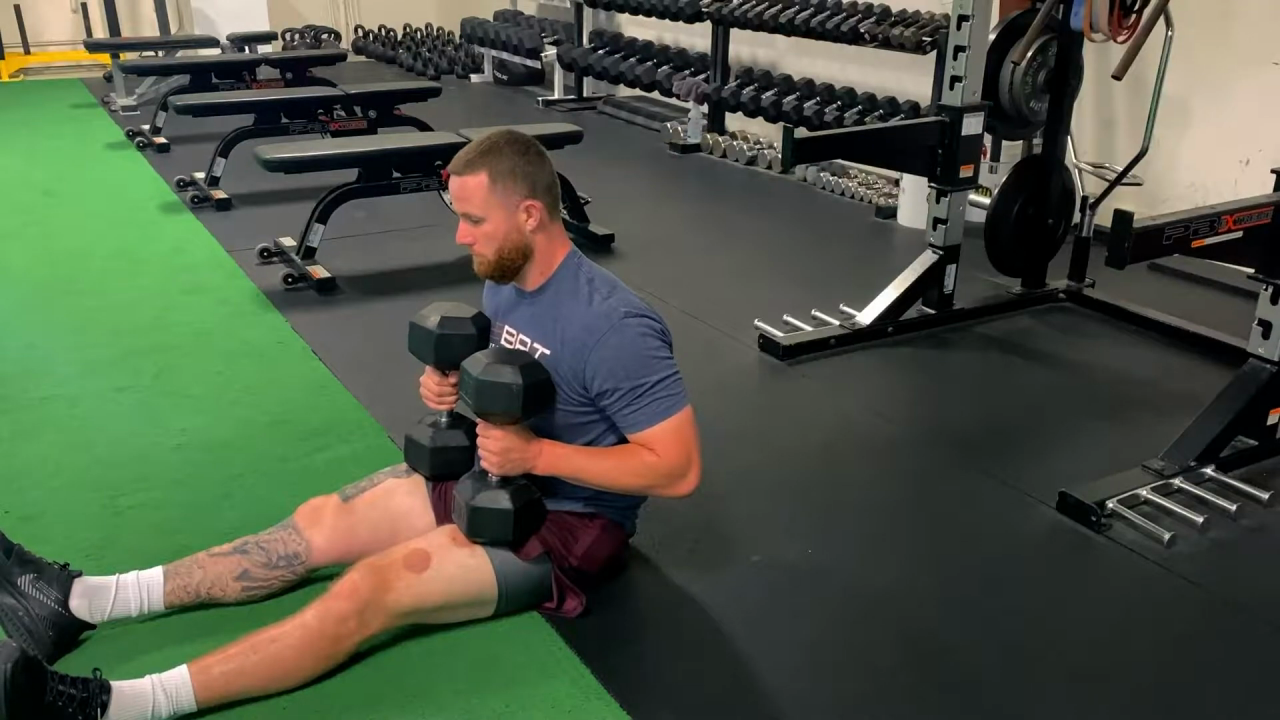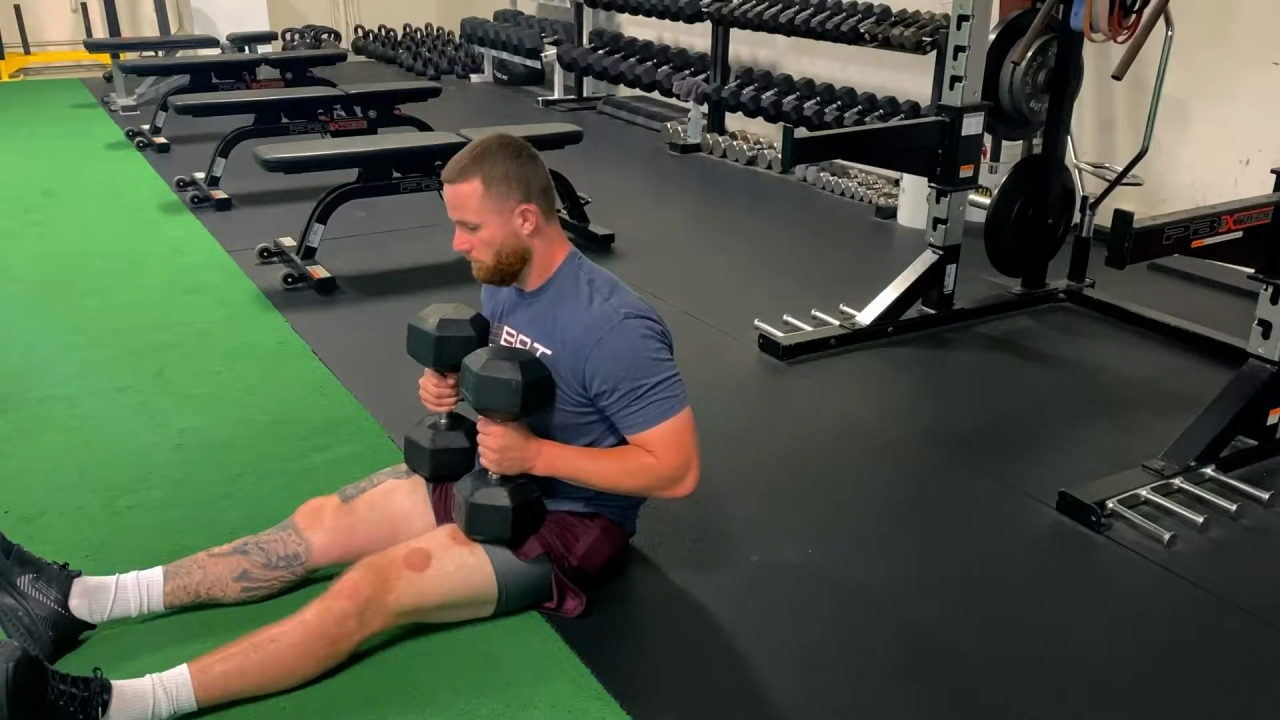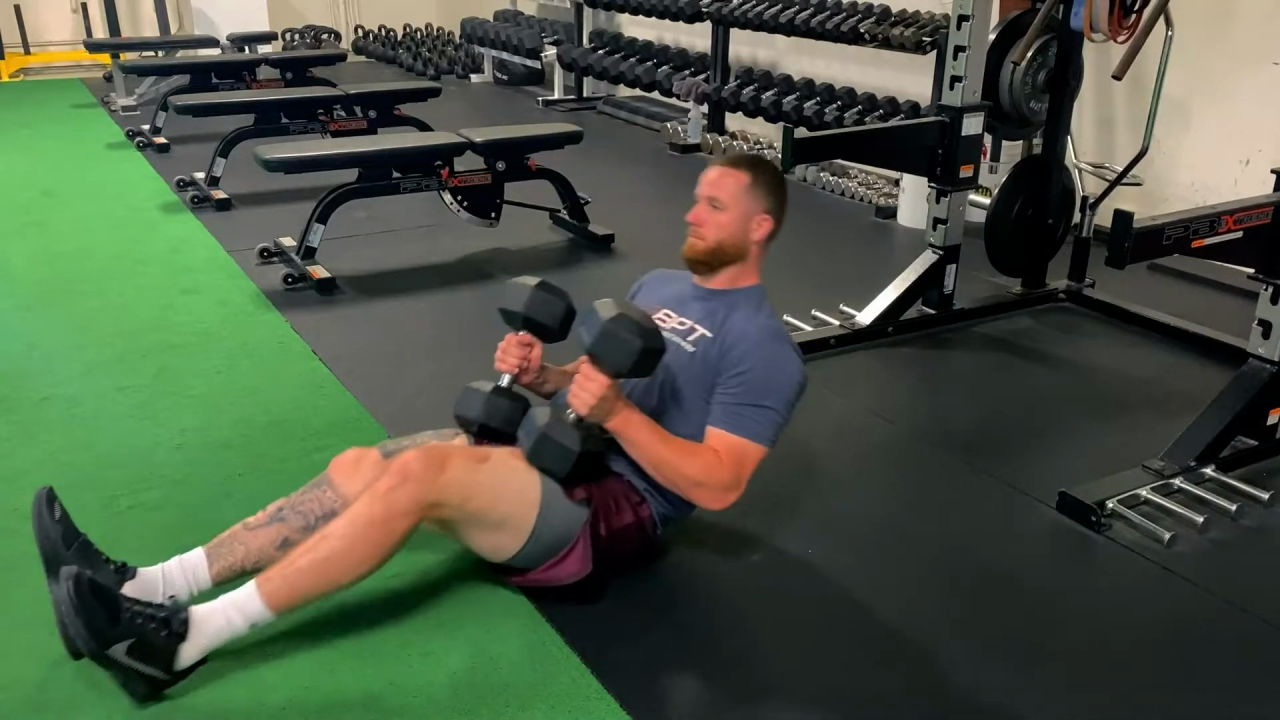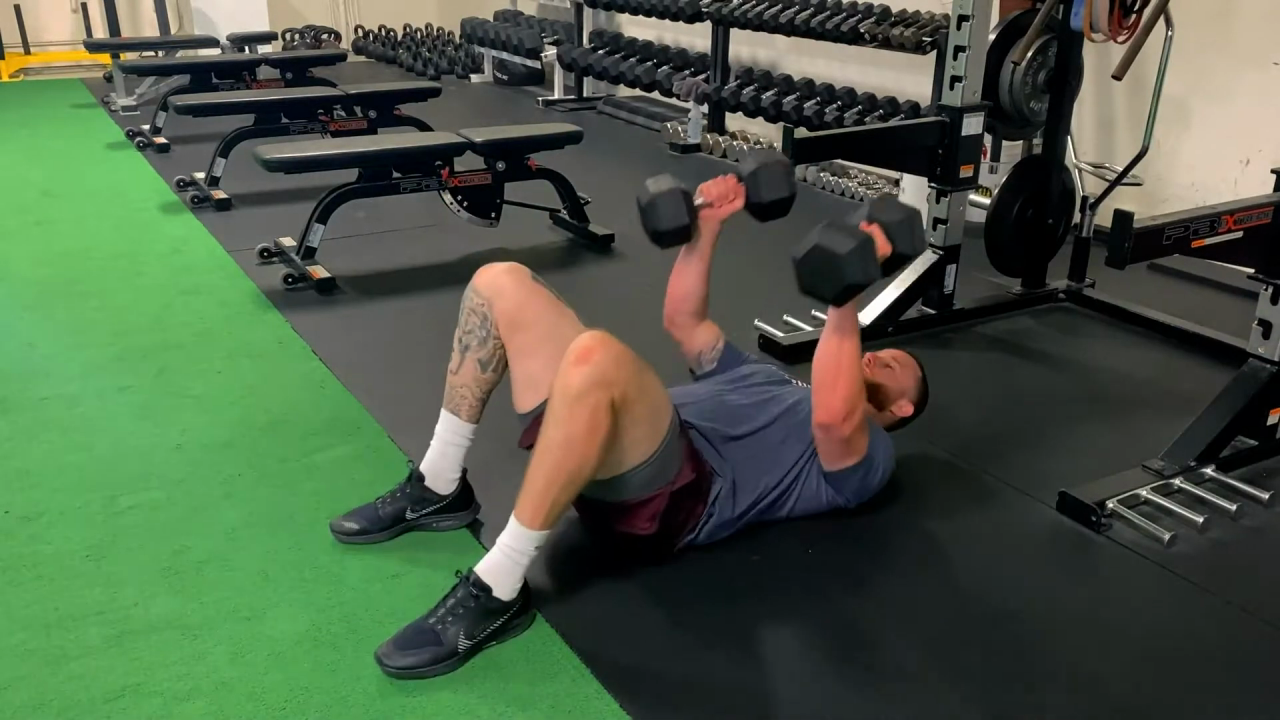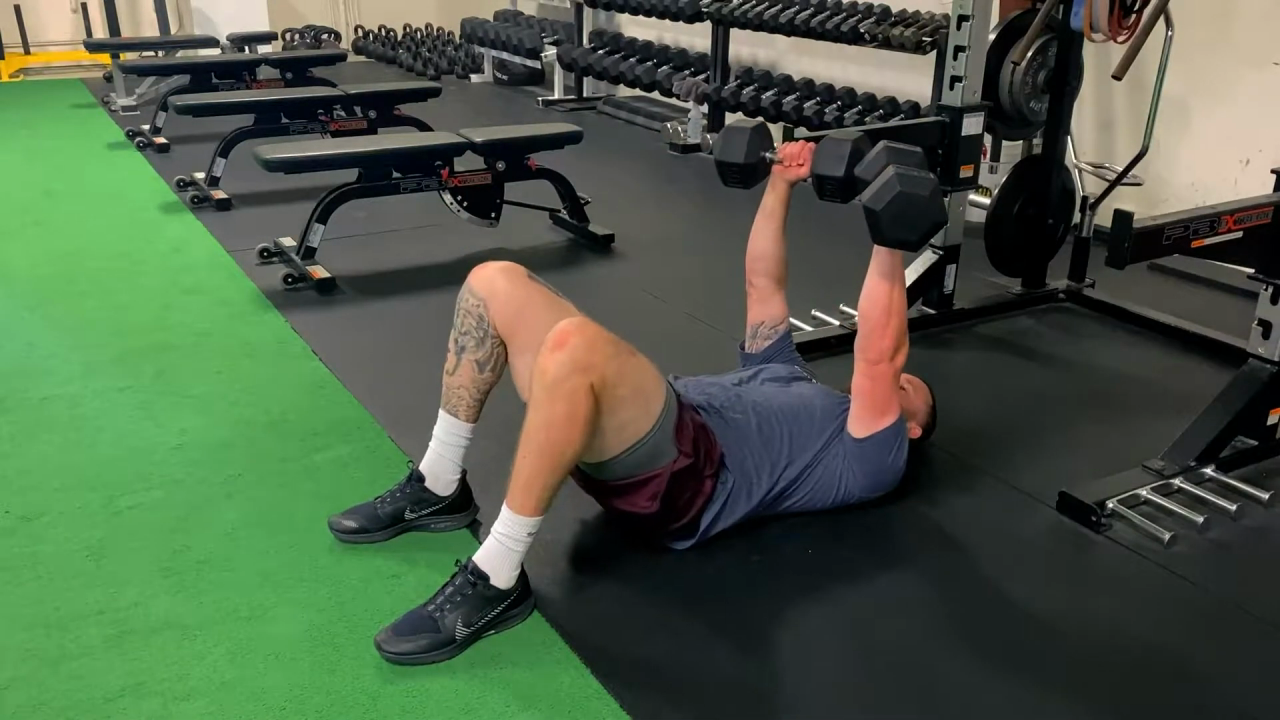
dt=1s
person 1, frame 1
left shoulder: (612, 326)
right shoulder: (506, 276)
left elbow: (678, 469)
left wrist: (538, 453)
right wrist: (453, 384)
left hip: (564, 521)
right hip: (490, 474)
left knee: (371, 588)
right knee: (321, 523)
right ankle: (84, 600)
person 1, frame 2
left shoulder: (613, 328)
right shoulder: (505, 279)
left elbow: (676, 470)
left wrist: (536, 454)
right wrist: (453, 386)
left hip: (566, 521)
right hip: (491, 474)
left knee: (372, 587)
right knee: (320, 523)
right ankle: (83, 600)
person 1, frame 3
left shoulder: (763, 348)
right shoulder: (661, 284)
left elbow: (719, 485)
left wrist: (616, 414)
right wrist: (539, 374)
left hip: (612, 506)
left knee: (422, 474)
right knee: (354, 472)
left ankle: (183, 638)
right ankle: (144, 589)
person 1, frame 4
left shoulder: (866, 455)
right shoulder: (769, 378)
left elbow: (833, 412)
right elbow: (683, 320)
left wrist: (845, 297)
right wrist: (706, 226)
left hip: (669, 494)
right hip: (597, 453)
left knee: (592, 356)
right knee: (500, 283)
left ankle: (498, 589)
right ankle: (438, 488)
person 1, frame 5
left shoulder: (871, 458)
right shoulder: (794, 380)
left elbow: (878, 354)
right elbow: (763, 282)
left wrist: (888, 238)
right wrist: (779, 184)
left hip: (680, 470)
right hip: (615, 433)
left knee: (573, 345)
right knee: (494, 284)
left ankle: (495, 580)
right ankle: (437, 487)
